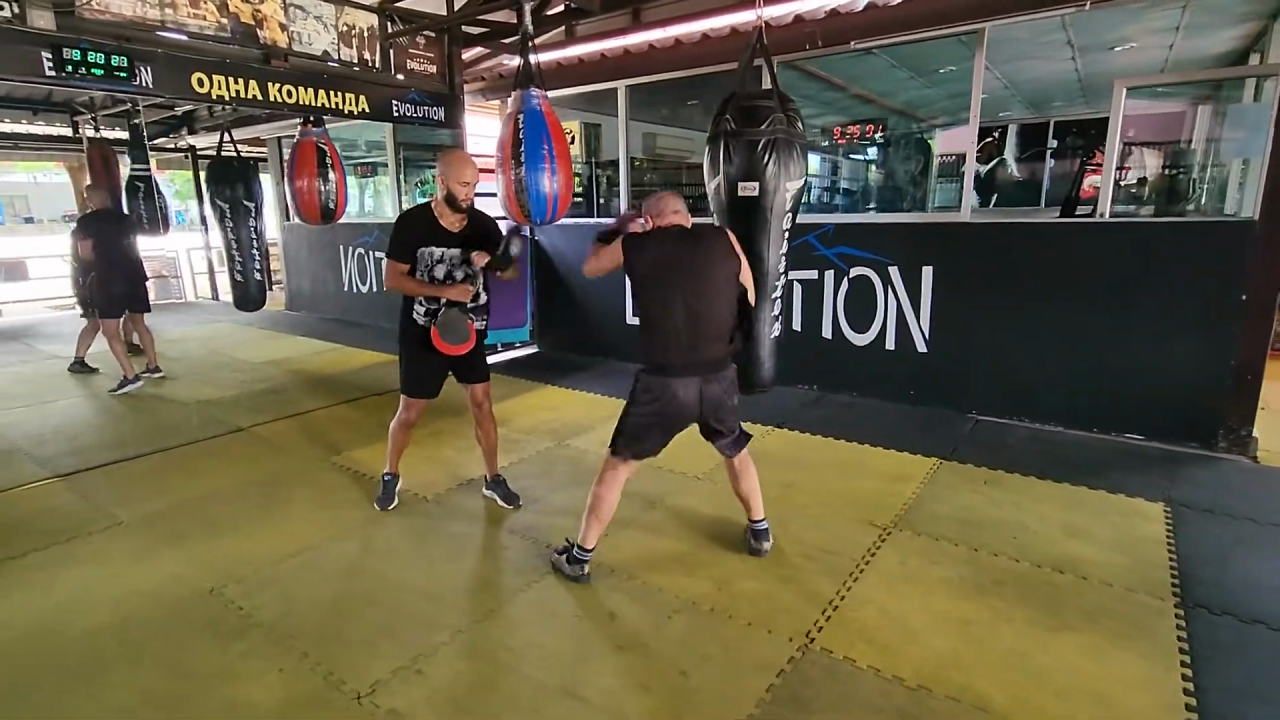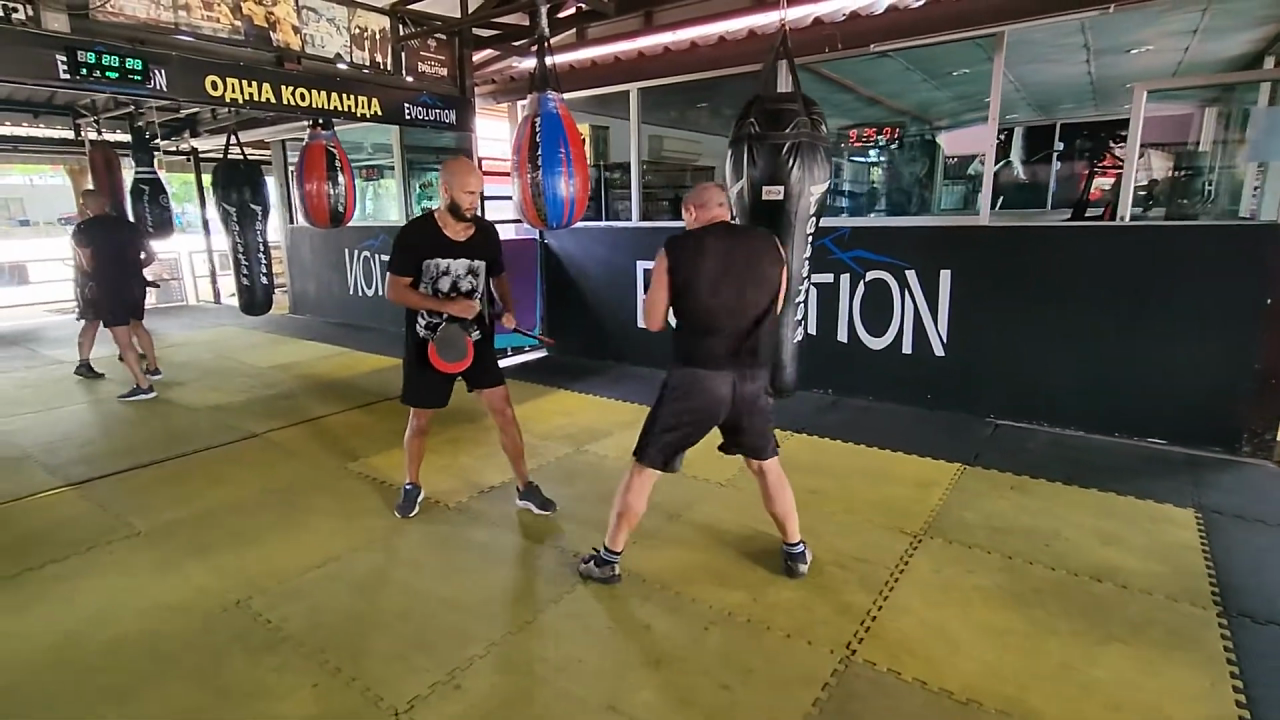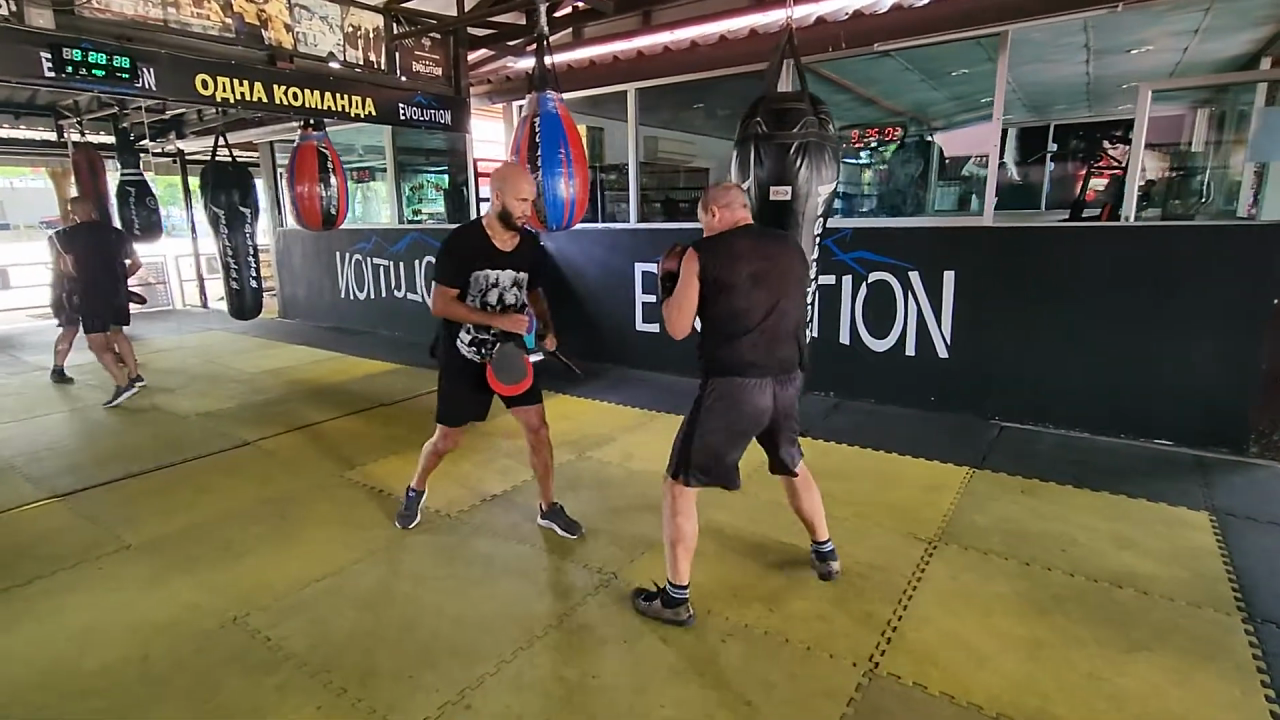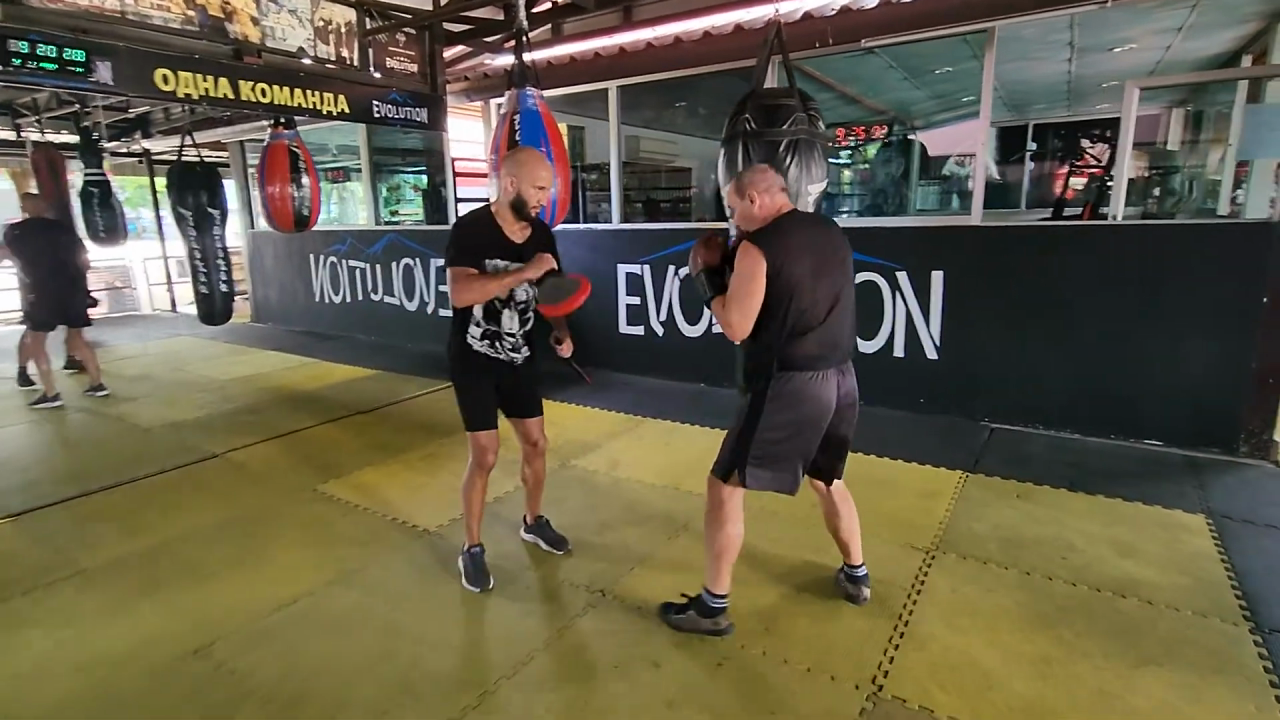
dt=0.3s
person 1, frame 1
left shoulder: (633, 244)
right shoulder: (722, 241)
left elbow: (591, 267)
right elbow: (748, 298)
left wrist: (621, 233)
left hip: (661, 382)
right hip: (717, 378)
left knee: (616, 465)
right knee: (735, 450)
left ankle: (579, 556)
right ankle: (758, 530)
person 1, frame 2
left shoulder: (675, 249)
right shoulder: (768, 244)
left elbow: (653, 322)
left hip: (695, 379)
right hip: (751, 378)
left knee: (644, 468)
right knee: (766, 462)
left ankle: (608, 560)
right ankle: (795, 551)
person 1, frame 3
left shoulder: (703, 255)
right shoulder: (792, 250)
left elbow: (677, 327)
left wrist: (670, 278)
left hip: (731, 388)
right hip: (785, 384)
left knee: (679, 487)
right knee: (792, 468)
left ankle: (674, 596)
right ankle: (825, 552)
person 1, frame 4
left shoulder: (757, 248)
right shoulder: (831, 234)
left elbow: (736, 328)
left wrist: (708, 272)
left hip: (790, 385)
right hip: (840, 380)
left knee: (725, 487)
right knee: (829, 481)
left ankle: (713, 605)
right ankle: (856, 575)
person 2, frame 1
left shoulder: (483, 224)
right shoulder: (411, 223)
left elbow: (509, 270)
right elbow: (393, 278)
left wrist: (492, 260)
right wrist: (442, 290)
right hip: (422, 333)
left knee: (482, 405)
right knee: (409, 412)
left ankle: (493, 479)
right ankle: (391, 476)
person 2, frame 2
left shoulder: (487, 233)
right shoulder: (415, 235)
left elbow: (498, 278)
right elbow: (395, 291)
left wrist: (509, 309)
right wrist: (446, 305)
left hip: (475, 339)
right hip: (429, 344)
left knee: (503, 410)
right knee: (420, 420)
left ankle: (525, 487)
right ankle: (412, 486)
person 2, frame 3
left shoulder: (530, 243)
right shoulder: (461, 242)
right elbow: (441, 304)
left wrist: (547, 326)
right wrist: (497, 320)
right hip: (465, 359)
left knee: (538, 429)
right knee: (446, 439)
left ankle: (549, 507)
right ankle: (416, 491)
person 2, frame 4
left shoulder: (542, 234)
right shoulder: (471, 229)
right elbow: (461, 294)
left wrist: (561, 331)
right wrist: (524, 271)
left hip: (520, 357)
right hip: (474, 358)
left knee: (535, 442)
right knee: (485, 454)
left ankle: (534, 521)
right ankle: (472, 548)
person 3, frame 1
left shoulder: (86, 222)
right shoulder: (126, 219)
left elbow: (85, 253)
right elbow: (132, 247)
left wrist: (100, 257)
left hip: (108, 280)
right hip: (135, 277)
left knee: (110, 331)
right knee: (139, 323)
left ankle: (130, 377)
right ankle: (153, 366)
person 3, frame 2
left shoulder: (84, 229)
right shoulder: (129, 225)
left elbow: (87, 264)
right elbow: (151, 256)
left wrist: (100, 269)
left hip: (110, 288)
right hip: (135, 285)
left knee: (122, 339)
right knee: (137, 326)
left ankle: (144, 386)
right ankle: (153, 368)
person 3, frame 3
left shoulder: (68, 235)
right shoulder: (115, 232)
left elbow: (69, 269)
right elbow: (136, 264)
left wrist: (82, 278)
left hip: (92, 294)
right hip: (118, 291)
left knee: (98, 345)
right knee: (116, 333)
left ankle: (124, 383)
right ankle: (134, 376)
person 3, frame 4
right shoulder: (64, 229)
right elbow: (83, 263)
left hip: (42, 293)
right hip: (73, 290)
left knee: (35, 344)
right knee: (77, 338)
left ankle: (50, 394)
right ankle: (97, 384)
